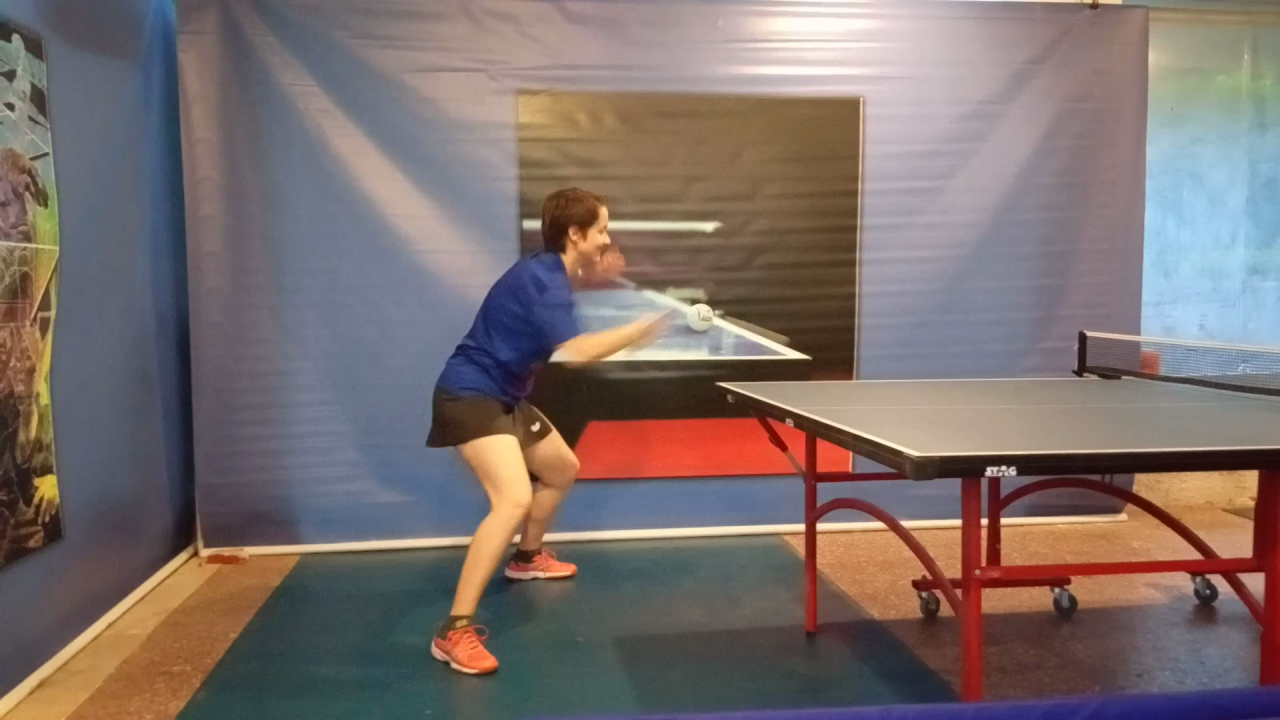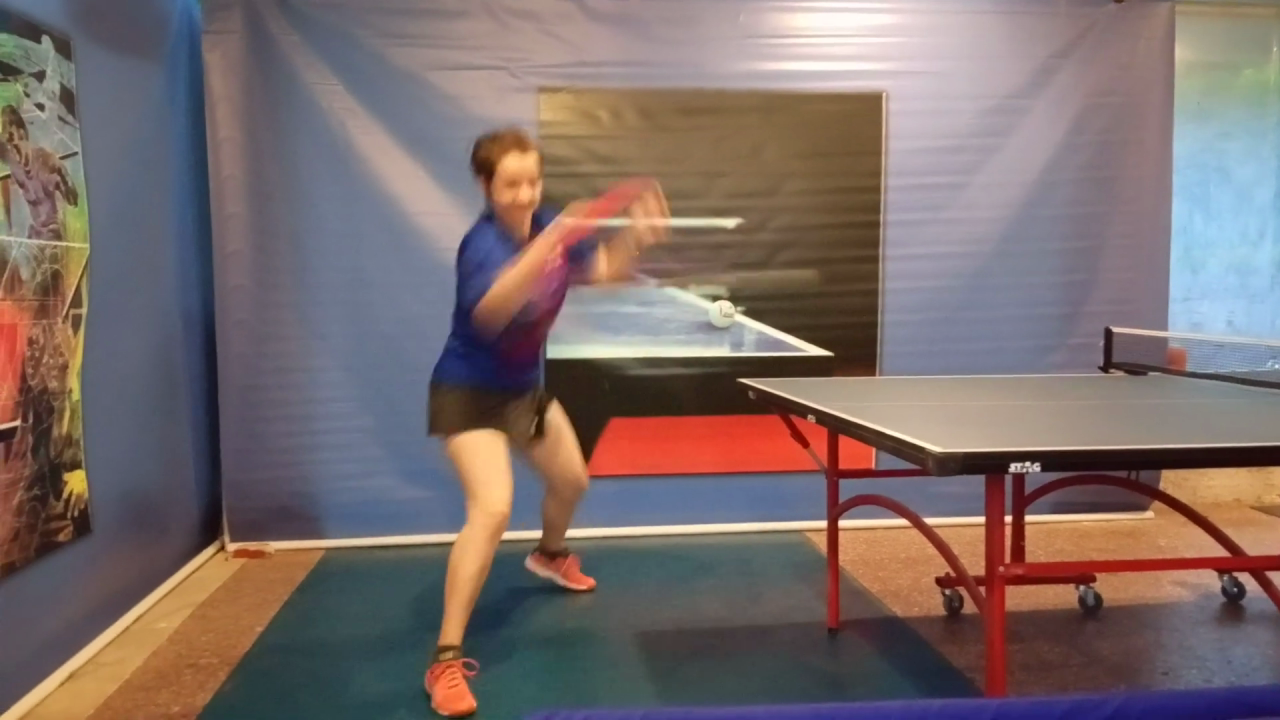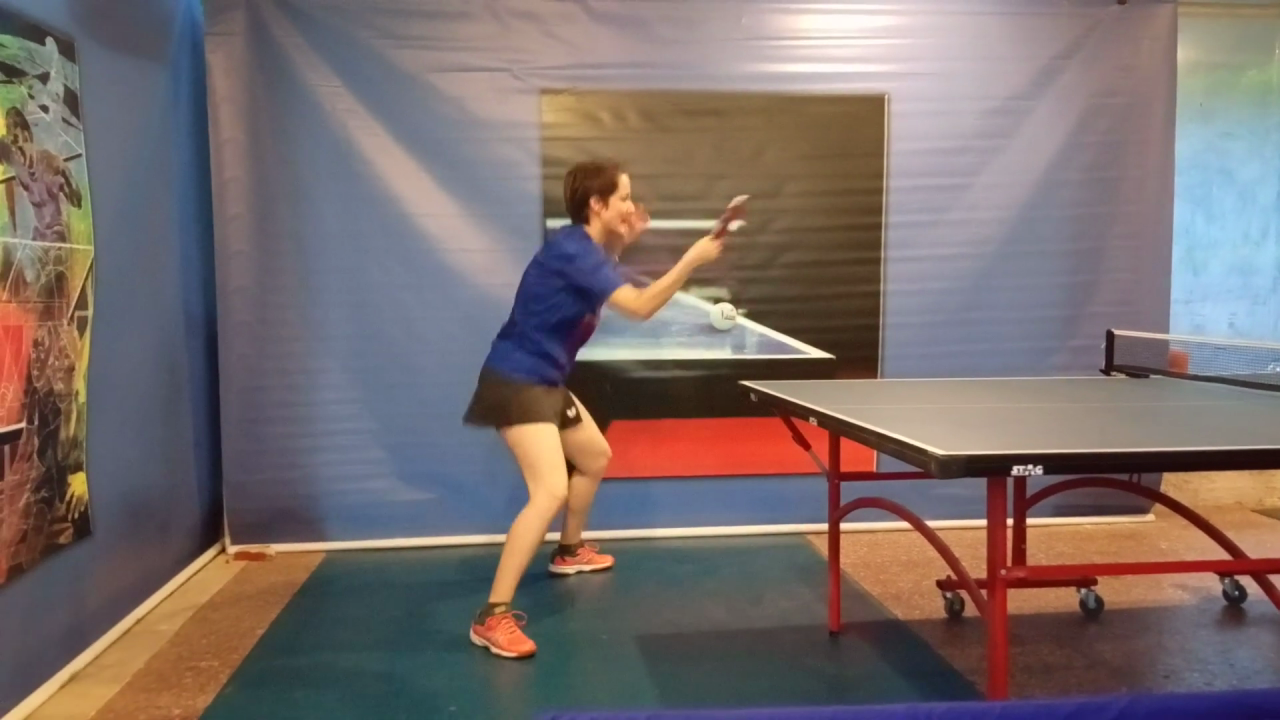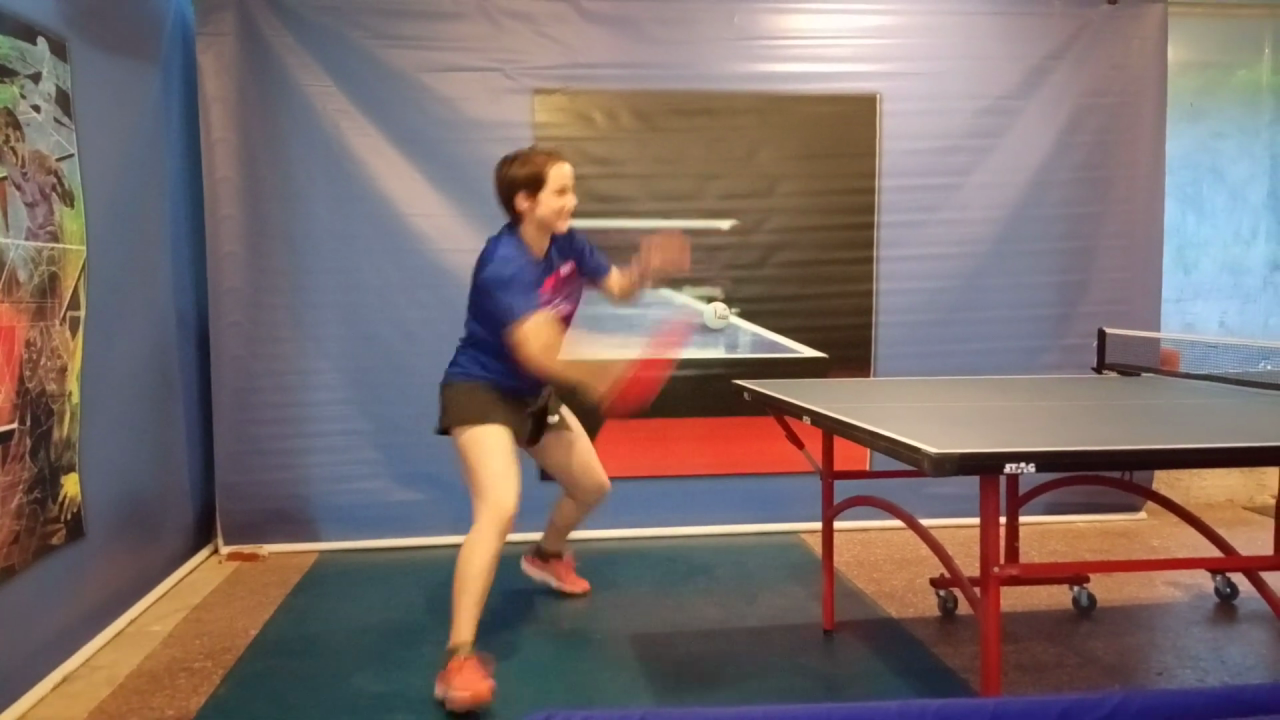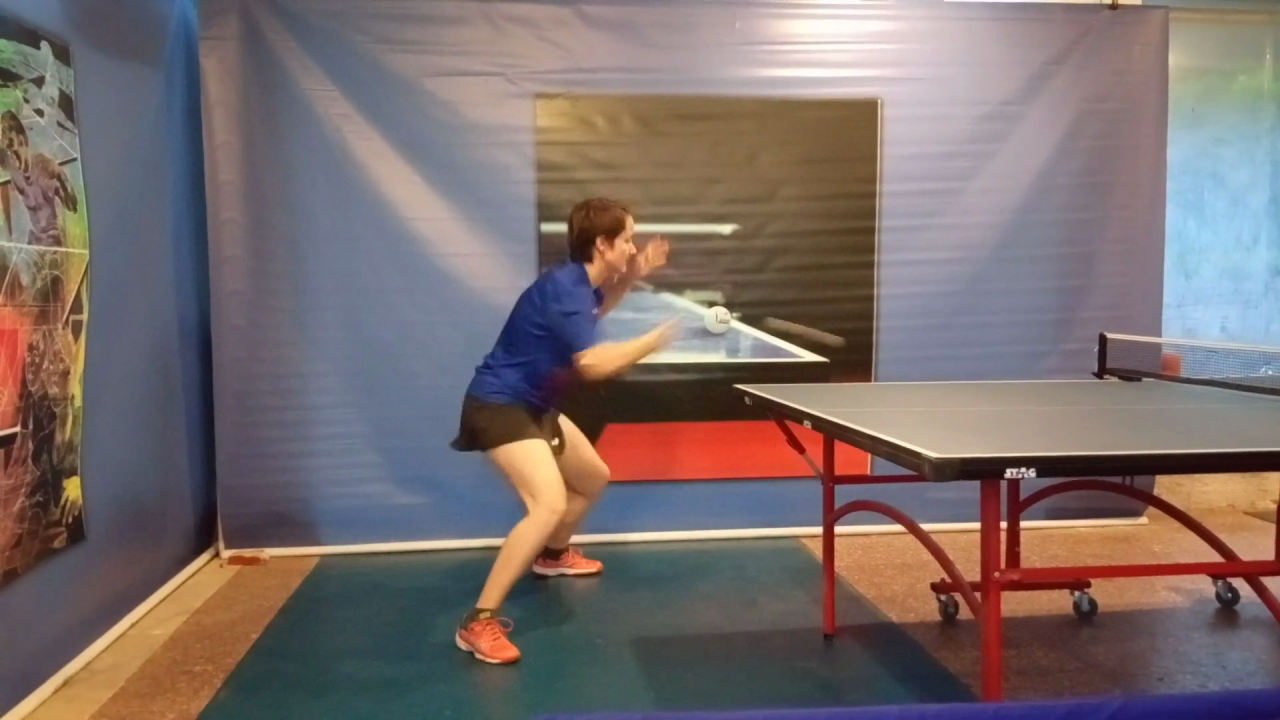
dt=1s
person 1, frame 1
left shoulder: (551, 272)
right shoulder: (543, 282)
right elbow: (579, 351)
left wrist: (593, 276)
right wrist: (637, 331)
left hip: (502, 396)
right hip: (470, 397)
left knee: (562, 467)
right knee: (514, 500)
left ankle: (527, 557)
right ankle: (455, 631)
person 1, frame 2
left shoulder: (552, 227)
right shoulder: (481, 244)
left elbow: (607, 270)
right elbow: (493, 310)
left wrist: (635, 234)
right wrist: (543, 250)
left hip: (527, 388)
right hip: (469, 393)
left knee: (572, 479)
right knee: (492, 509)
left ankle: (550, 554)
right ankle: (448, 659)
person 1, frame 3
left shoulder: (581, 246)
right shoulder: (573, 251)
left elbow: (599, 280)
right elbow: (639, 306)
left wrist: (621, 244)
right wrist: (693, 258)
left hip: (543, 380)
right hip: (516, 383)
left knee: (595, 457)
right knee: (549, 495)
left ankle: (569, 550)
right ankle: (493, 616)
person 1, frame 4
left shoulder: (567, 242)
right shoulder: (502, 263)
left elbow: (617, 288)
right elbow: (536, 349)
left wrist: (647, 268)
right wrist: (600, 376)
left hip: (534, 394)
right hip: (479, 391)
left knee: (592, 488)
right knee: (499, 507)
left ankle: (547, 556)
right ankle: (460, 657)
person 1, frame 5
left shoulder: (583, 282)
right shoulder: (566, 291)
left elbow: (597, 310)
right elbow: (596, 364)
left wrist: (633, 275)
right wrist: (654, 340)
left hip: (532, 405)
right hip: (499, 407)
left knee: (594, 478)
right knee: (549, 505)
left ankle: (554, 554)
right ankle: (480, 621)
